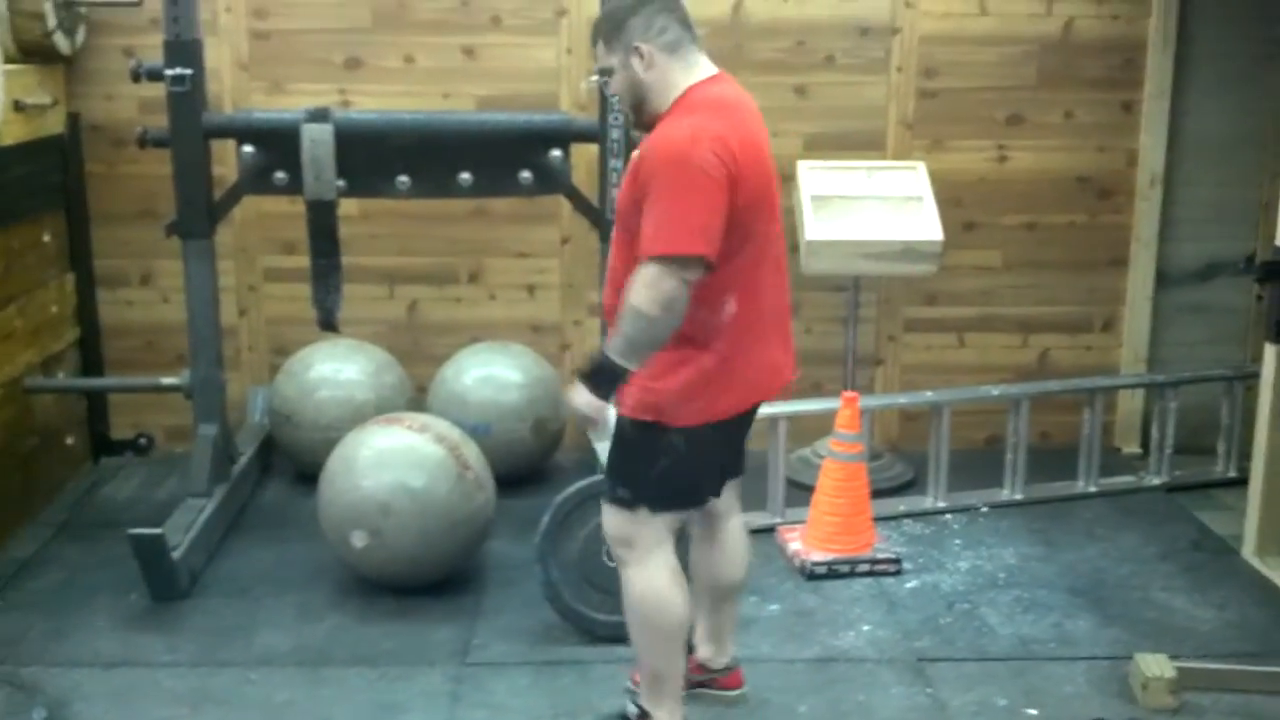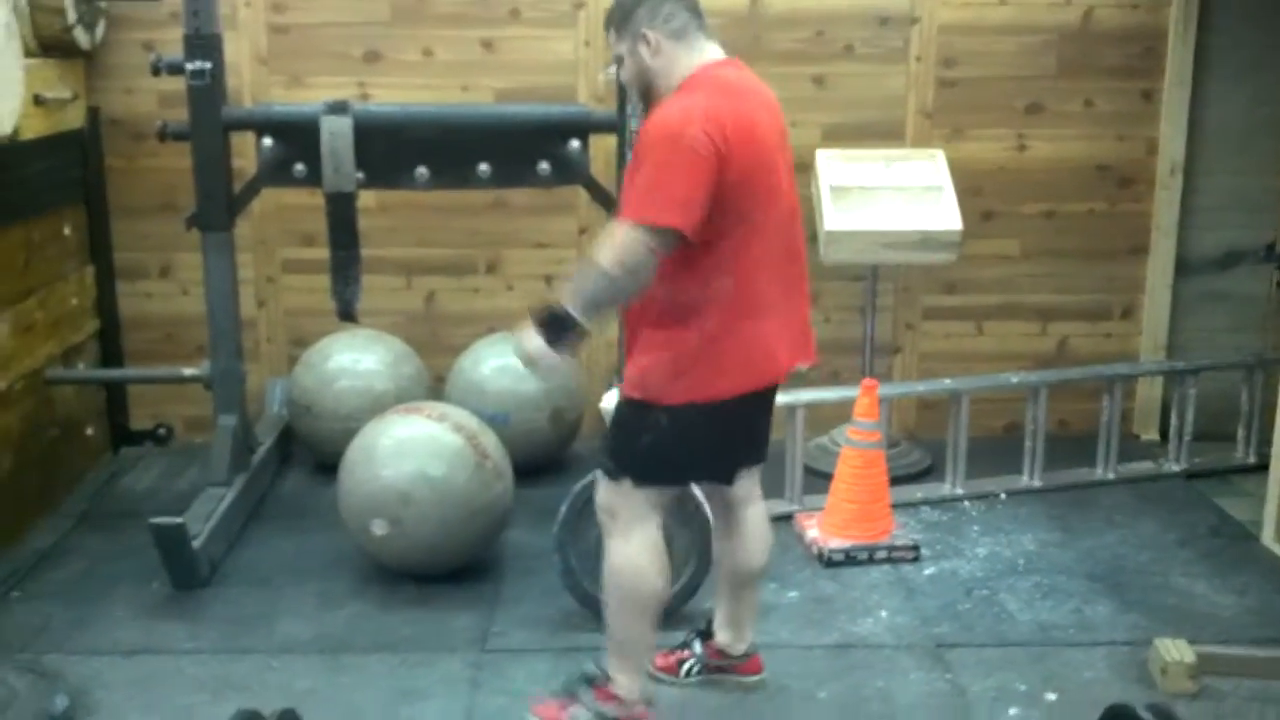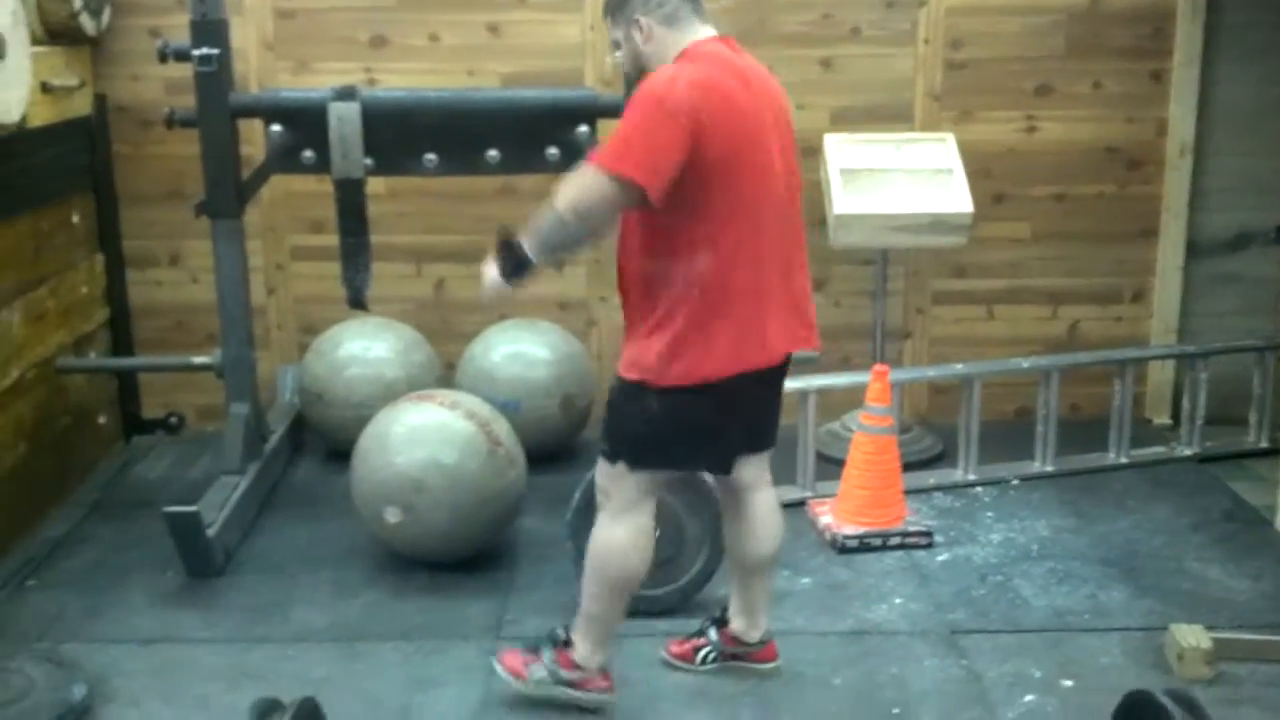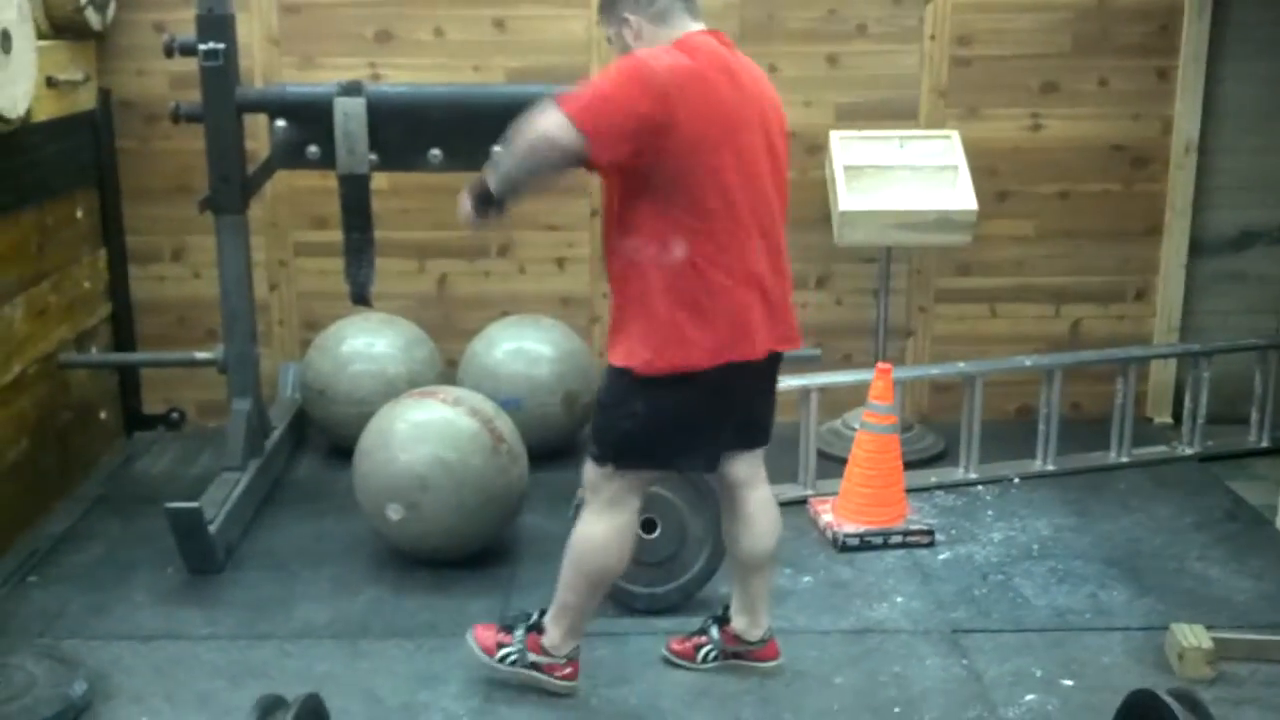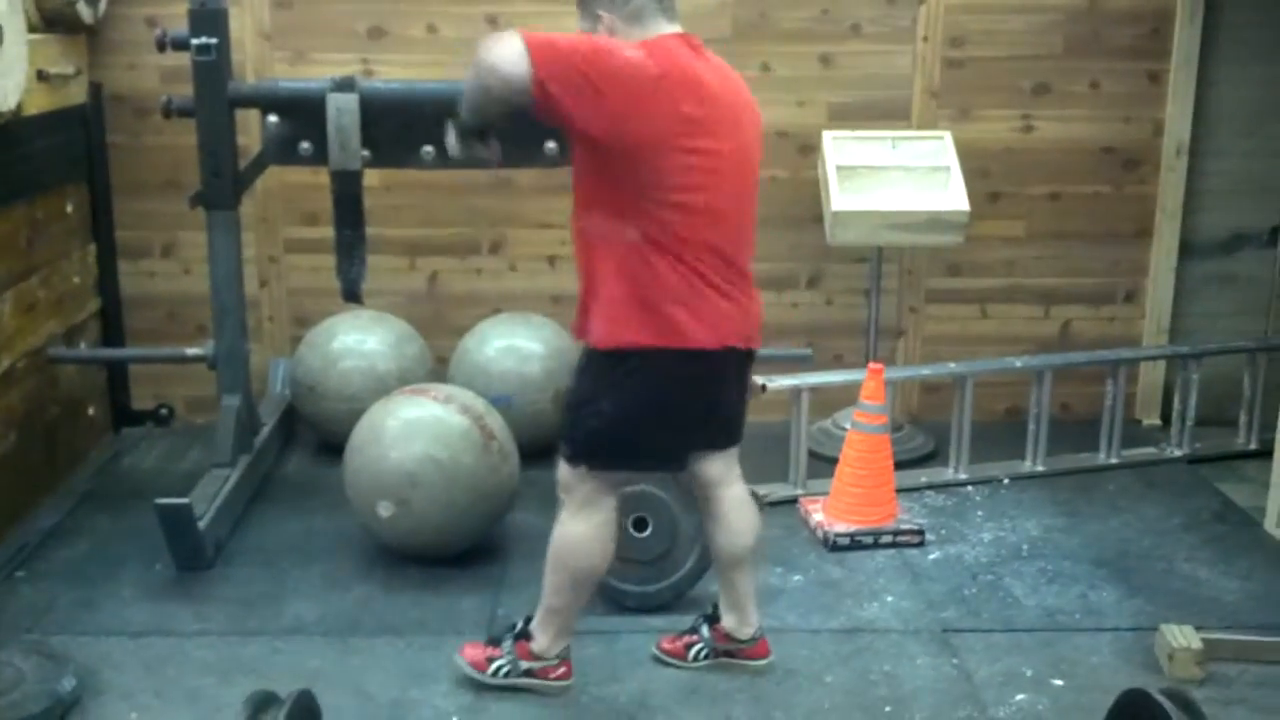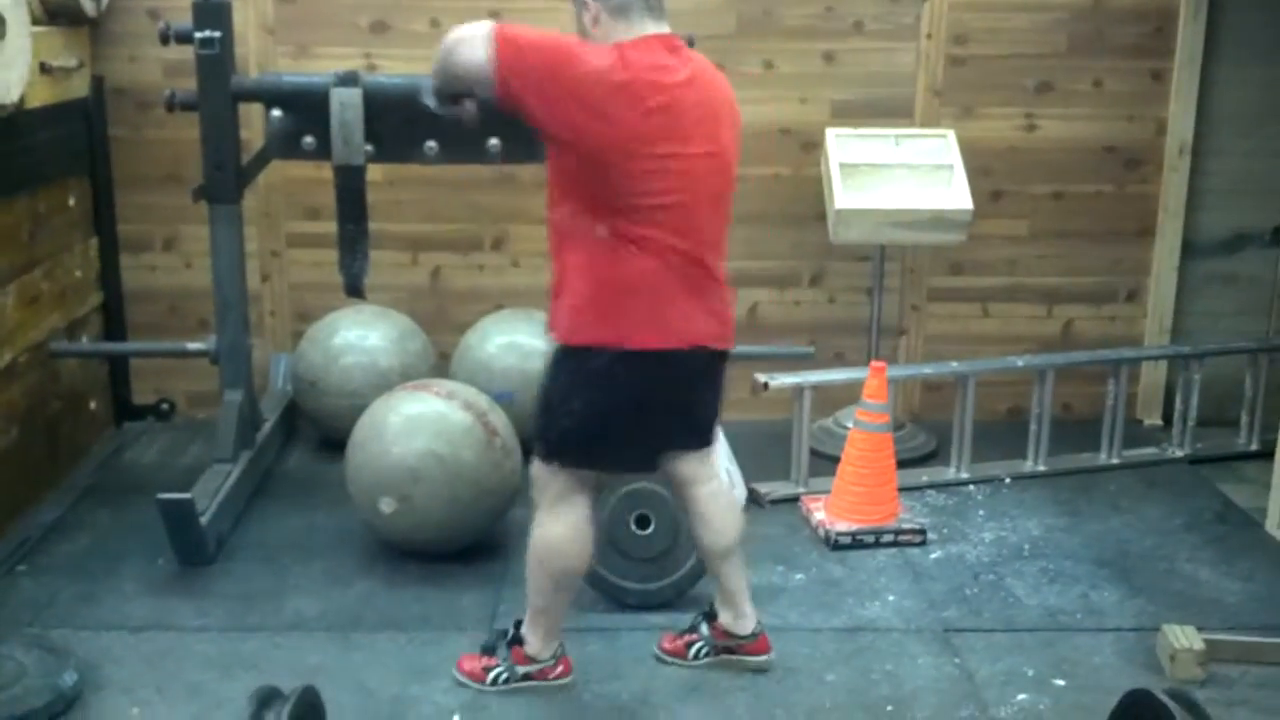
dt=0.1s
person 1, frame 1
left shoulder: (688, 140)
right shoulder: (723, 108)
left elbow: (669, 276)
left wrist: (604, 374)
left hip: (692, 377)
right hip: (738, 361)
left knee: (634, 533)
right knee: (708, 507)
right ankle: (710, 658)
person 1, frame 2
left shoulder: (686, 120)
right shoulder: (739, 91)
left elbow: (637, 244)
left wrist: (557, 322)
left hip: (696, 356)
right hip: (748, 342)
left knee: (626, 508)
right knee: (737, 492)
right ankle: (732, 644)
person 1, frame 3
left shoulder: (677, 92)
right shoulder: (749, 78)
left elbow: (596, 194)
left wrist: (517, 256)
left hip: (695, 342)
right hip: (764, 327)
left knee: (623, 490)
right knee: (747, 475)
left ankle: (581, 660)
right ankle: (747, 630)
person 1, frame 4
left shoulder: (653, 78)
right shoulder: (742, 77)
left elbow: (549, 133)
left wrist: (488, 189)
left hip: (679, 335)
right hip: (752, 324)
left knee: (610, 489)
right knee: (742, 473)
left ankle: (552, 646)
right ankle: (750, 630)
person 1, frame 5
left shoulder: (624, 76)
right shoulder: (724, 84)
left elbow: (502, 60)
left wrist: (469, 122)
left hip: (645, 332)
right hip: (723, 324)
left knee: (586, 489)
right knee: (717, 470)
left ankle: (542, 649)
right ankle: (740, 628)
person 1, frame 6
left shoulder: (594, 79)
right shoulder: (709, 84)
left wrist: (445, 89)
left hip: (616, 331)
right hip: (698, 324)
left knee: (559, 486)
right knee: (694, 468)
left ankle: (537, 651)
right ankle: (739, 623)
